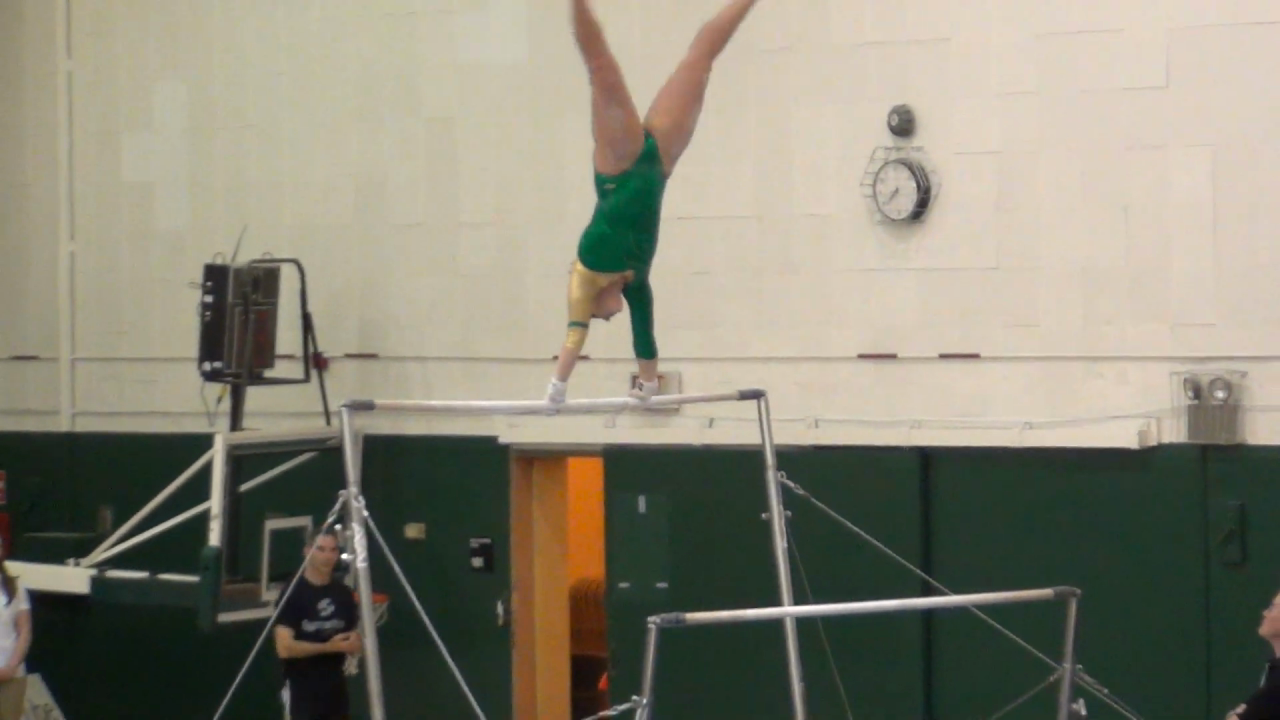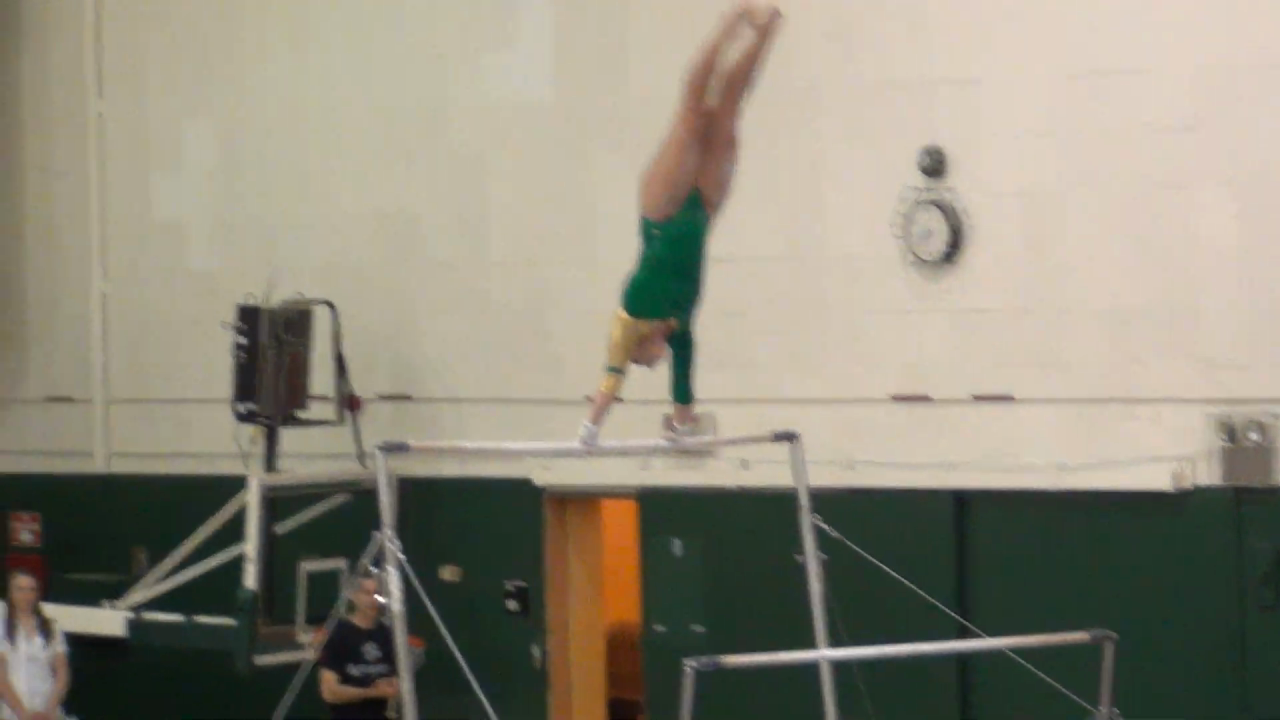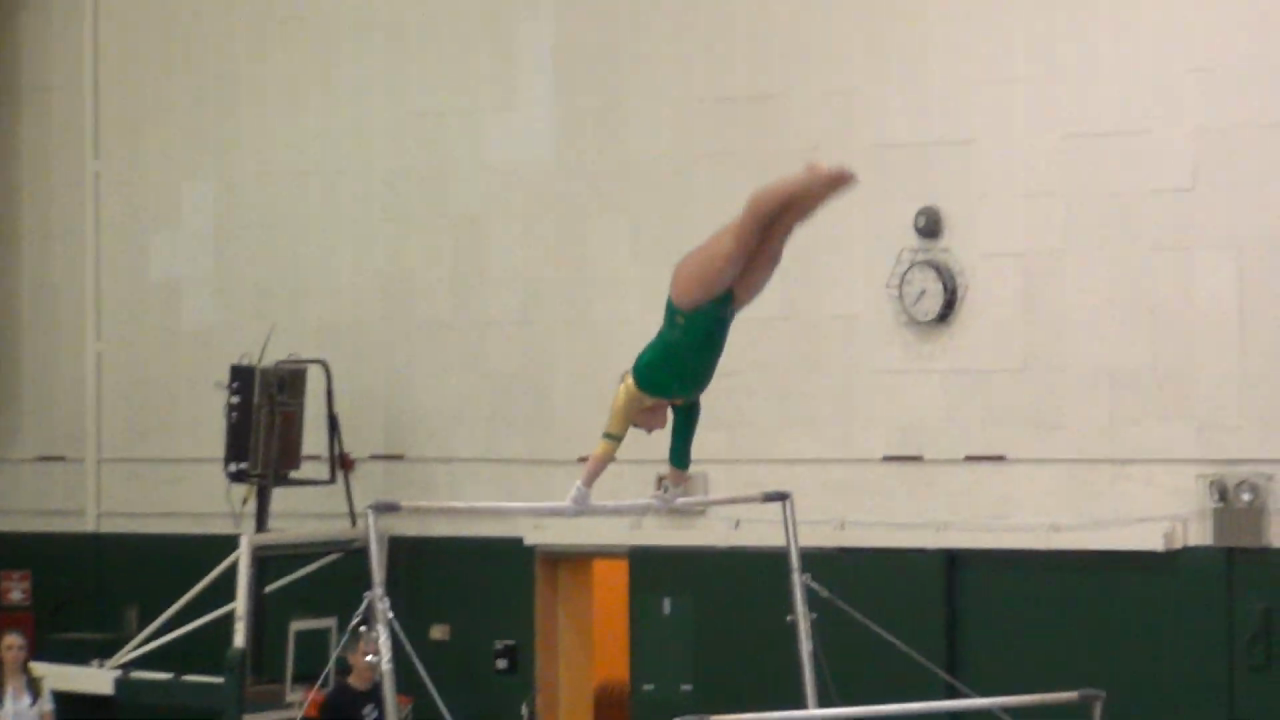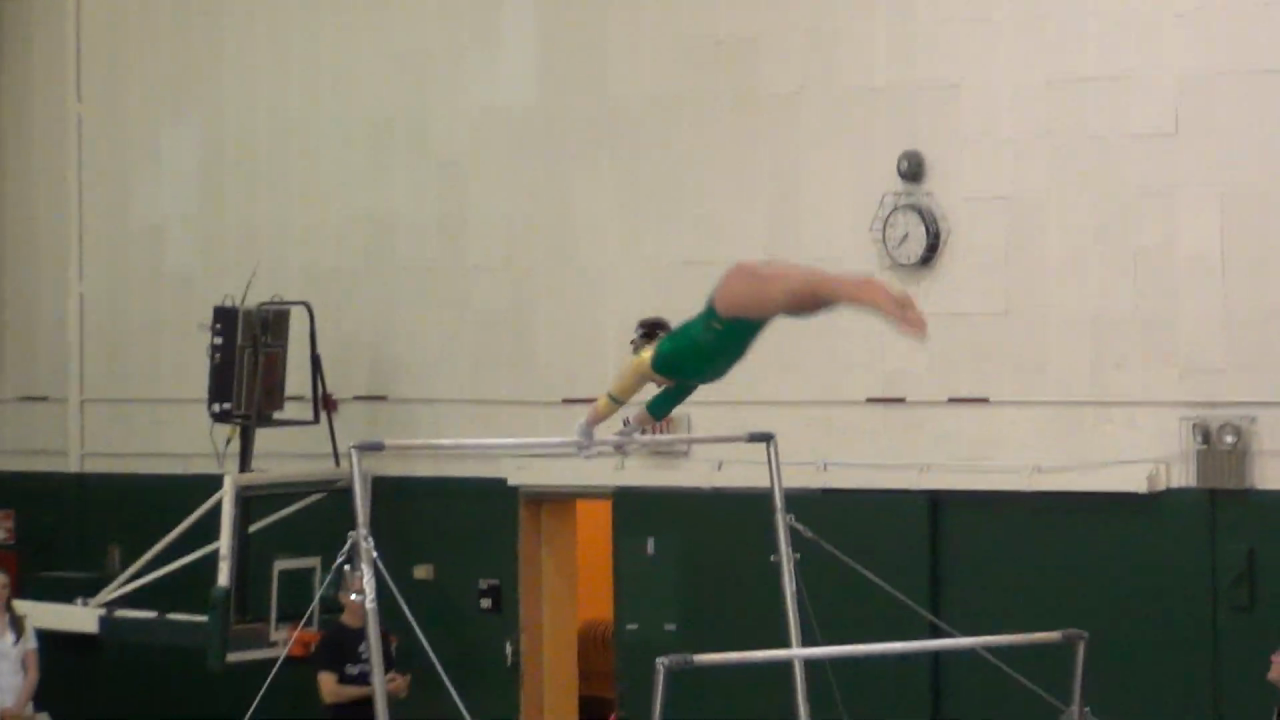
dt=0.2s
person 1, frame 1
left shoulder: (591, 275)
right shoulder: (633, 275)
left elbow: (574, 334)
right elbow: (644, 334)
right wrist: (648, 382)
left hip: (625, 177)
right hip: (647, 166)
left knee: (604, 75)
person 1, frame 2
right shoulder: (670, 322)
left elbow: (611, 377)
left hip: (669, 221)
right hip: (691, 210)
left knee: (696, 113)
right knee: (720, 127)
person 1, frame 3
left shoulder: (640, 388)
right shoulder: (684, 393)
left elbow: (607, 447)
right elbow: (681, 448)
left wrist: (580, 492)
left hip: (698, 303)
right hip: (708, 304)
person 1, frame 4
left shoulder: (655, 358)
right shoulder: (685, 368)
left elbow: (613, 398)
right elbow: (671, 393)
left wrist: (584, 429)
right wrist: (642, 418)
left hip: (743, 285)
left ankle: (883, 303)
